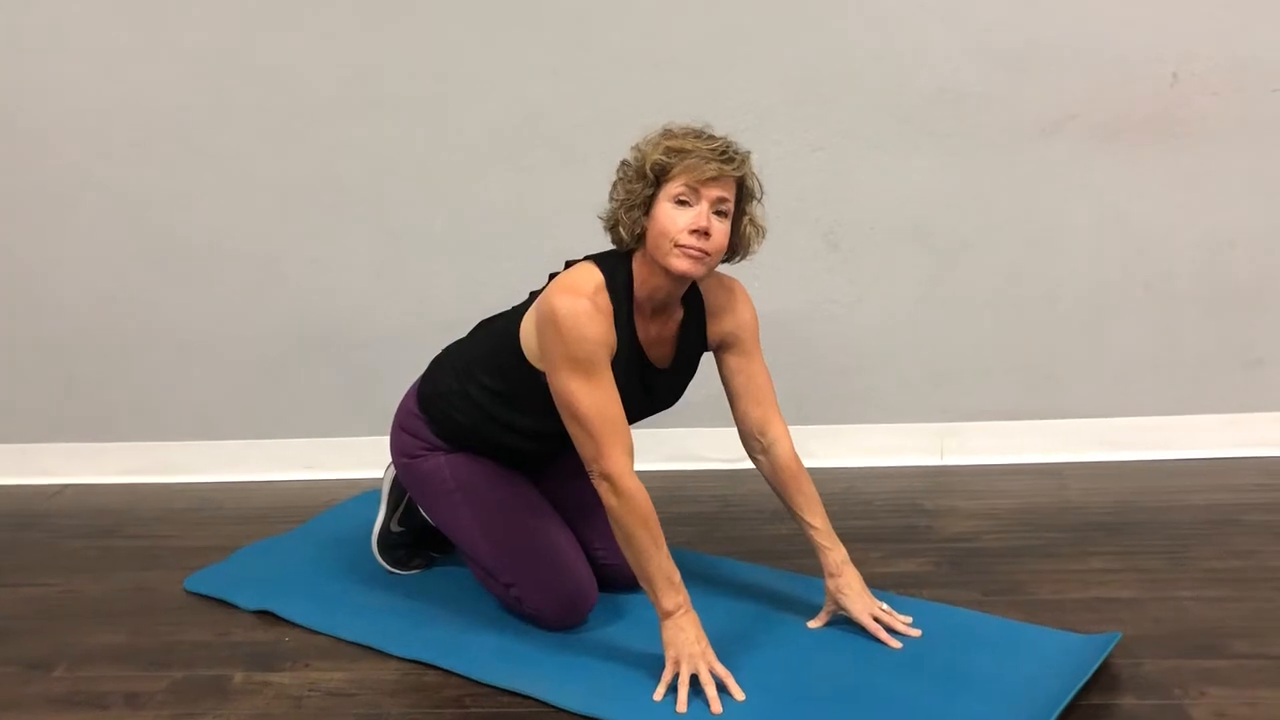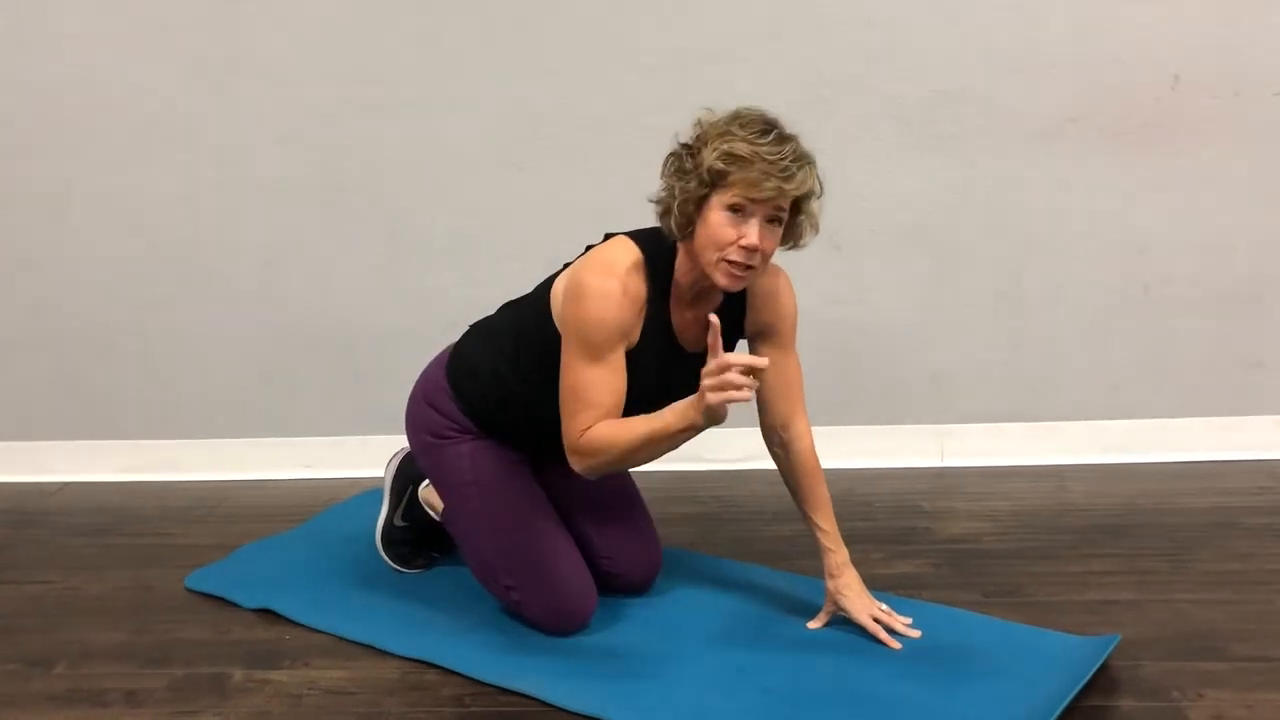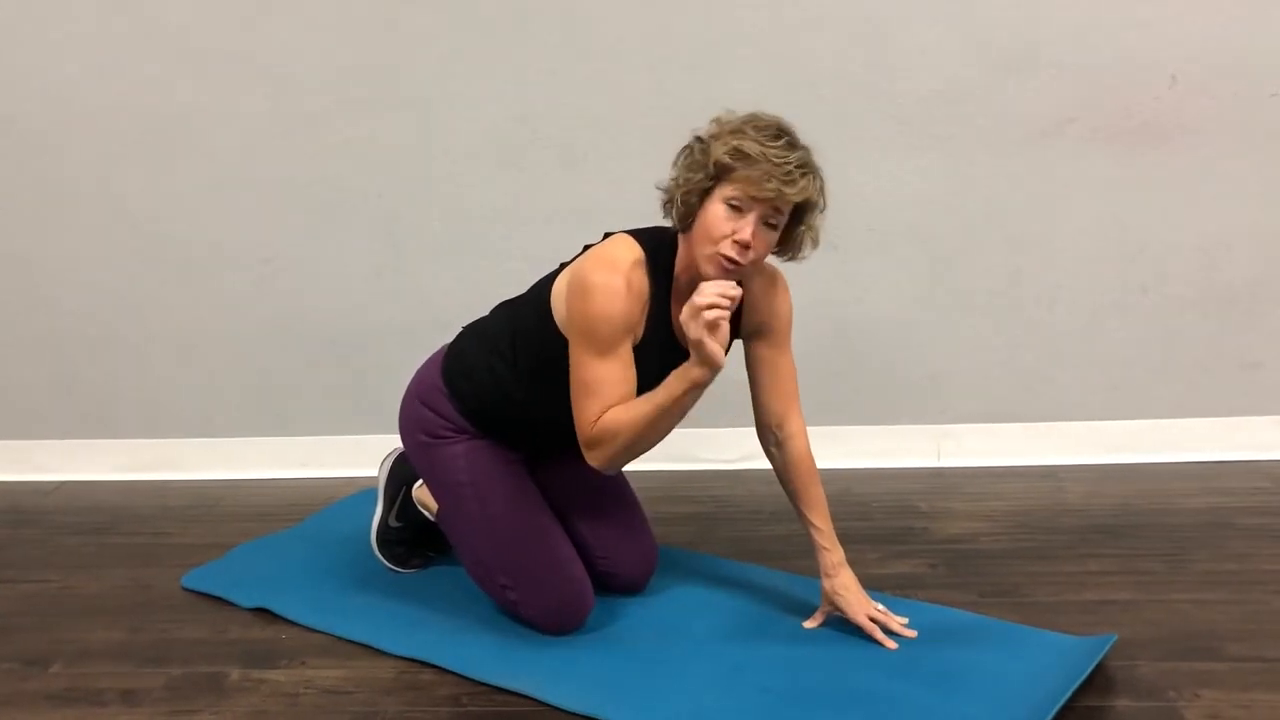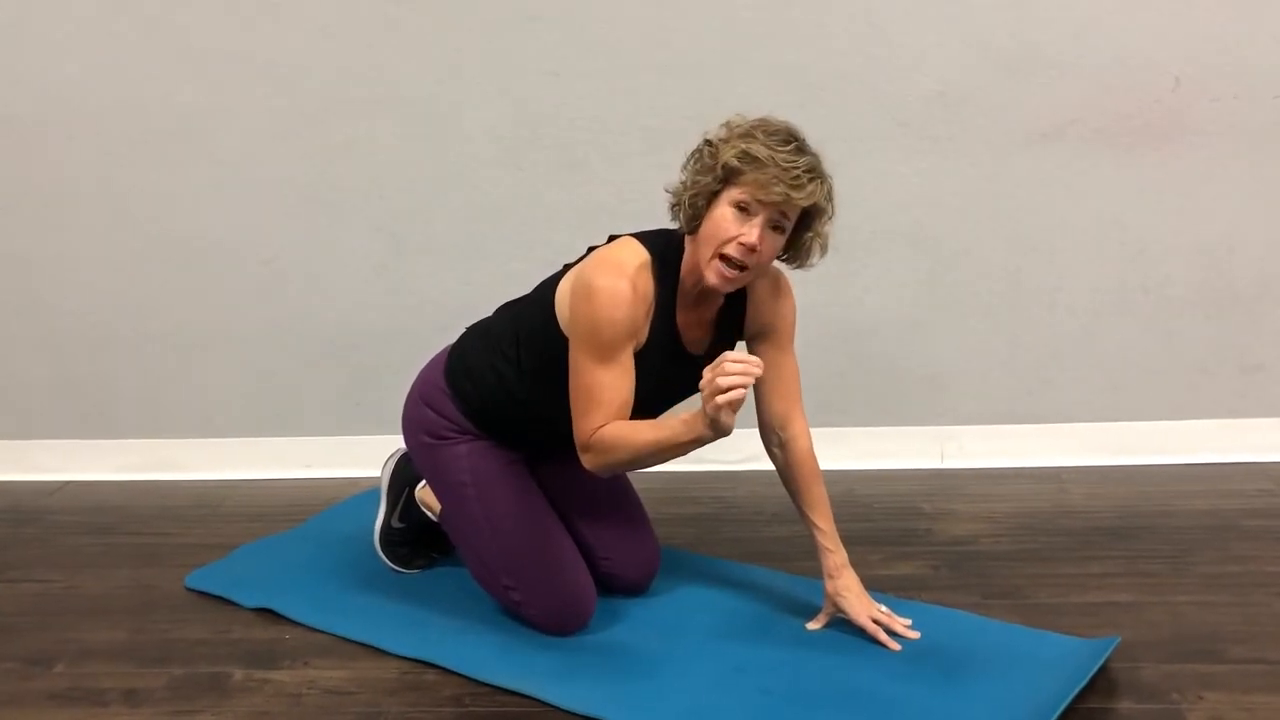
dt=1s
person 1, frame 1
left shoulder: (723, 304)
right shoulder: (578, 306)
left elbow: (767, 438)
right elbow: (612, 474)
left wrist: (838, 565)
right wrist: (676, 615)
left hip: (539, 440)
right hip: (446, 436)
left knee: (622, 568)
right knee: (562, 600)
left ankle: (499, 511)
right ankle: (424, 509)
person 1, frame 2
left shoulder: (767, 292)
right shoulder: (610, 284)
left elbow: (788, 432)
right elbow: (585, 450)
left wrist: (838, 566)
right wrist: (698, 410)
left hip: (552, 426)
right hip: (466, 413)
left knee: (634, 573)
right knee: (562, 608)
left ankle: (501, 504)
right ankle: (427, 498)
person 1, frame 3
left shoulder: (761, 292)
right shoulder: (613, 280)
left elbow: (782, 430)
right elbow: (603, 448)
left wrist: (833, 565)
right wrist: (697, 370)
left hip: (550, 425)
right hip: (461, 413)
left knee: (630, 572)
right knee: (558, 607)
left ankle: (501, 507)
right ankle: (421, 498)
person 1, frame 4
left shoulder: (766, 295)
right shoulder: (618, 283)
left elbow: (786, 432)
right elbow: (597, 448)
left wrist: (837, 568)
right wrist: (704, 422)
left hip: (551, 426)
right hip: (463, 413)
left knee: (632, 573)
right knee: (562, 608)
left ankle: (499, 503)
right ankle: (425, 498)
